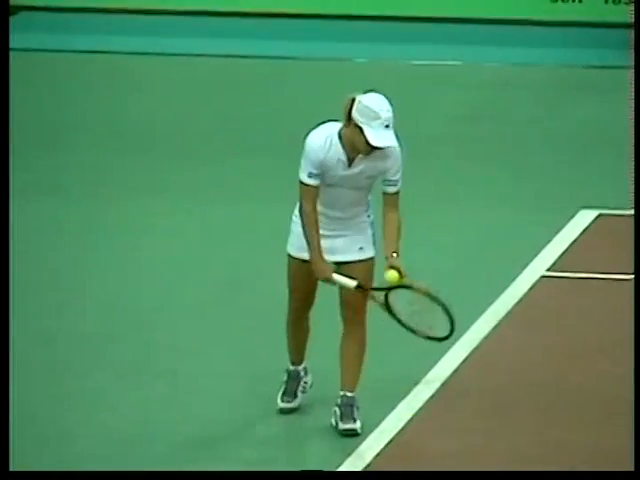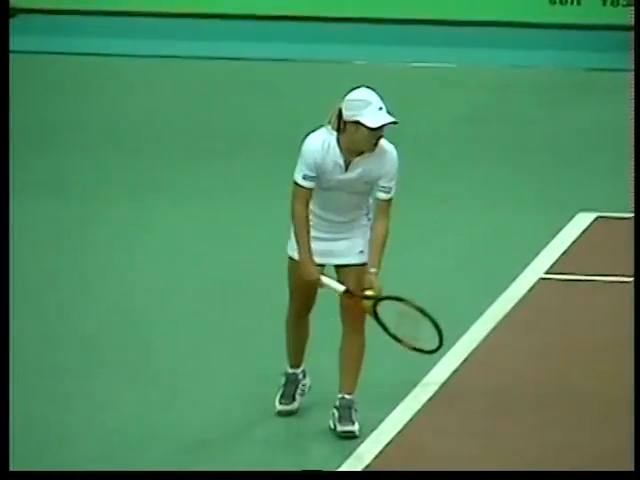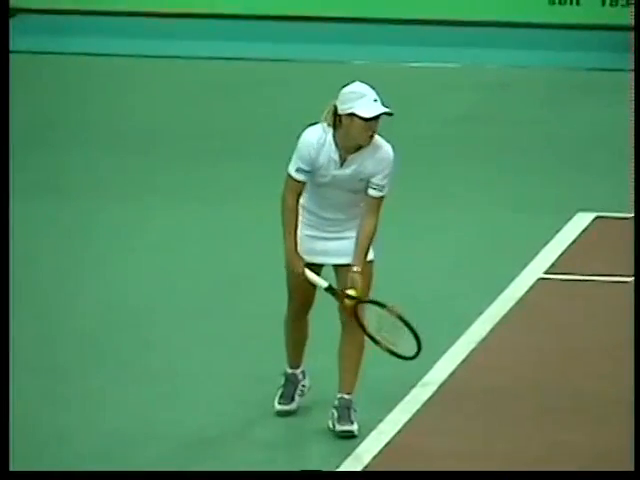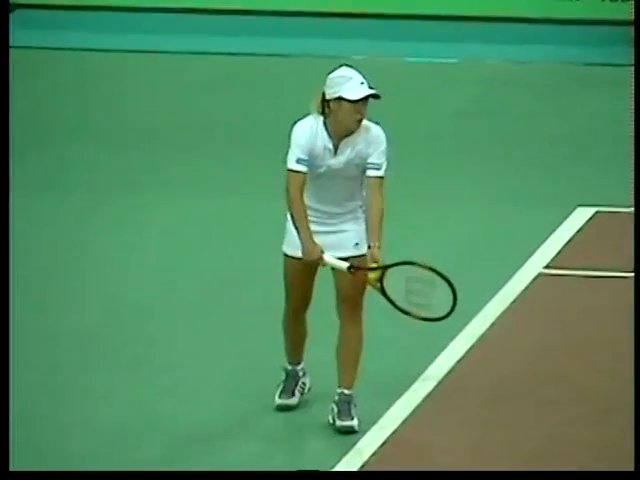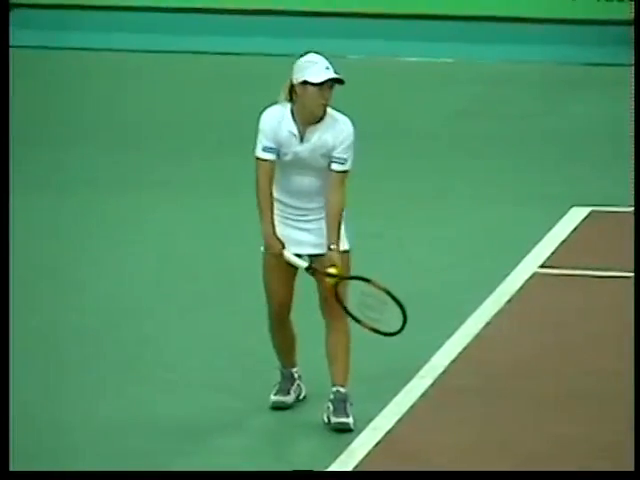
dt=0.5s
person 1, frame 1
left shoulder: (390, 153)
right shoulder: (318, 142)
left elbow: (391, 208)
right elbow: (308, 204)
left wrist: (392, 256)
right wrist: (317, 257)
left hip: (356, 235)
right hip: (312, 231)
left knee: (355, 316)
right knee: (299, 309)
left ankle: (347, 400)
right ankle: (297, 373)
person 1, frame 2
left shoulder: (387, 157)
right shoulder: (316, 145)
left elbow: (381, 217)
right elbow: (299, 204)
left wrist: (373, 268)
right wrist: (305, 258)
left hip: (356, 239)
right hip: (312, 234)
left knee: (355, 319)
right knee: (299, 310)
left ankle: (345, 402)
right ankle: (295, 376)
person 1, frame 3
left shoulder: (382, 155)
right shoulder: (312, 140)
left elbow: (370, 215)
right elbow: (291, 196)
left wrist: (356, 267)
right wrist: (290, 249)
left hip: (352, 238)
right hip: (309, 233)
left knee: (353, 318)
right knee: (297, 311)
left ankle: (344, 402)
right ankle: (294, 376)
person 1, frame 4
left shoulder: (374, 137)
right shoulder: (305, 131)
left elbow: (374, 194)
right elbow: (294, 191)
left wrist: (374, 246)
right wrist: (307, 241)
left hip: (350, 230)
right hip: (307, 228)
left knee: (350, 312)
right knee: (295, 308)
left ankle: (344, 397)
right ankle: (295, 373)
person 1, frame 5
left shoulder: (342, 128)
right shoulder: (272, 119)
left elbow: (336, 191)
right elbow: (264, 181)
left wrist: (333, 246)
right wrist: (269, 233)
left hip: (324, 228)
right hip: (282, 226)
left knee: (334, 311)
right knee: (277, 310)
left ankle: (339, 394)
right ankle: (291, 377)
